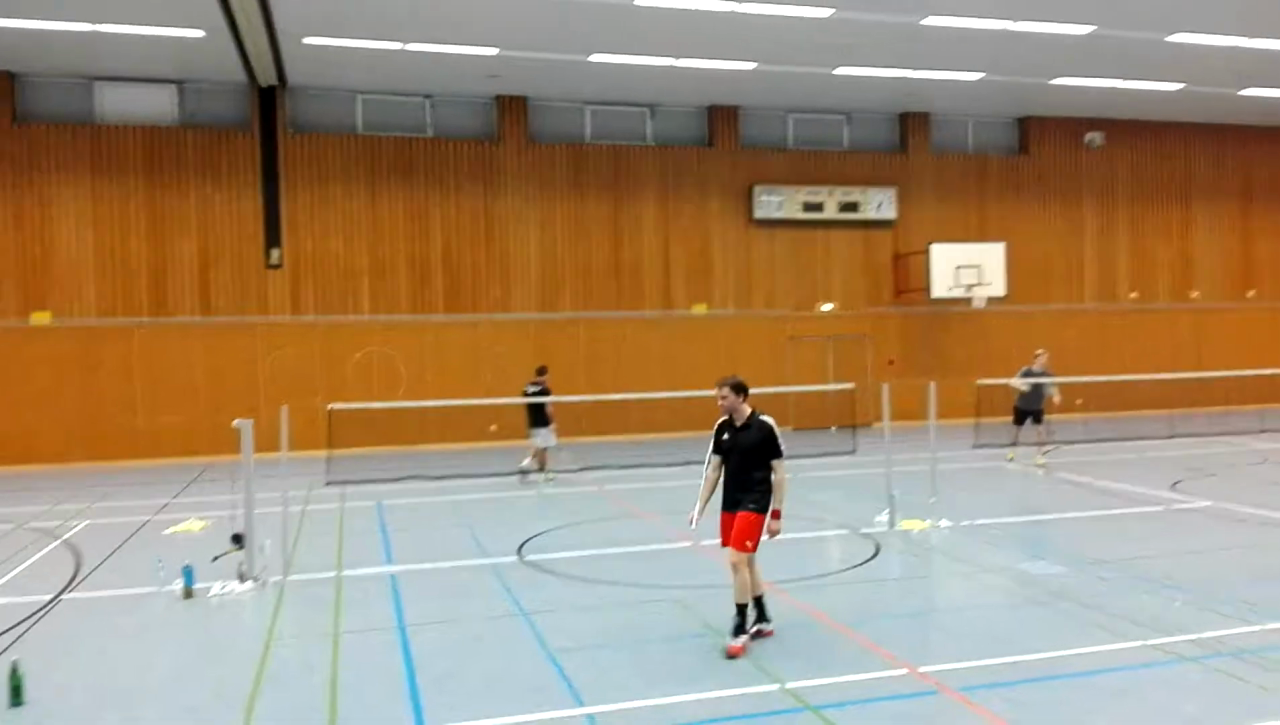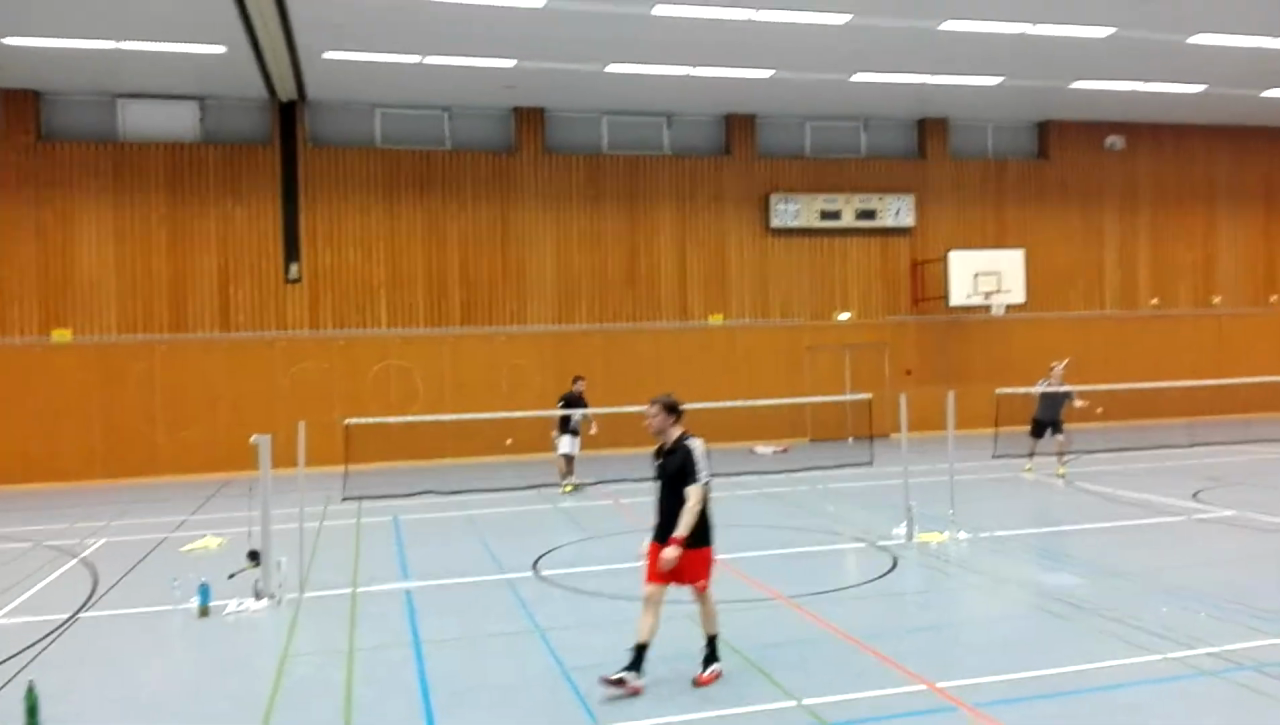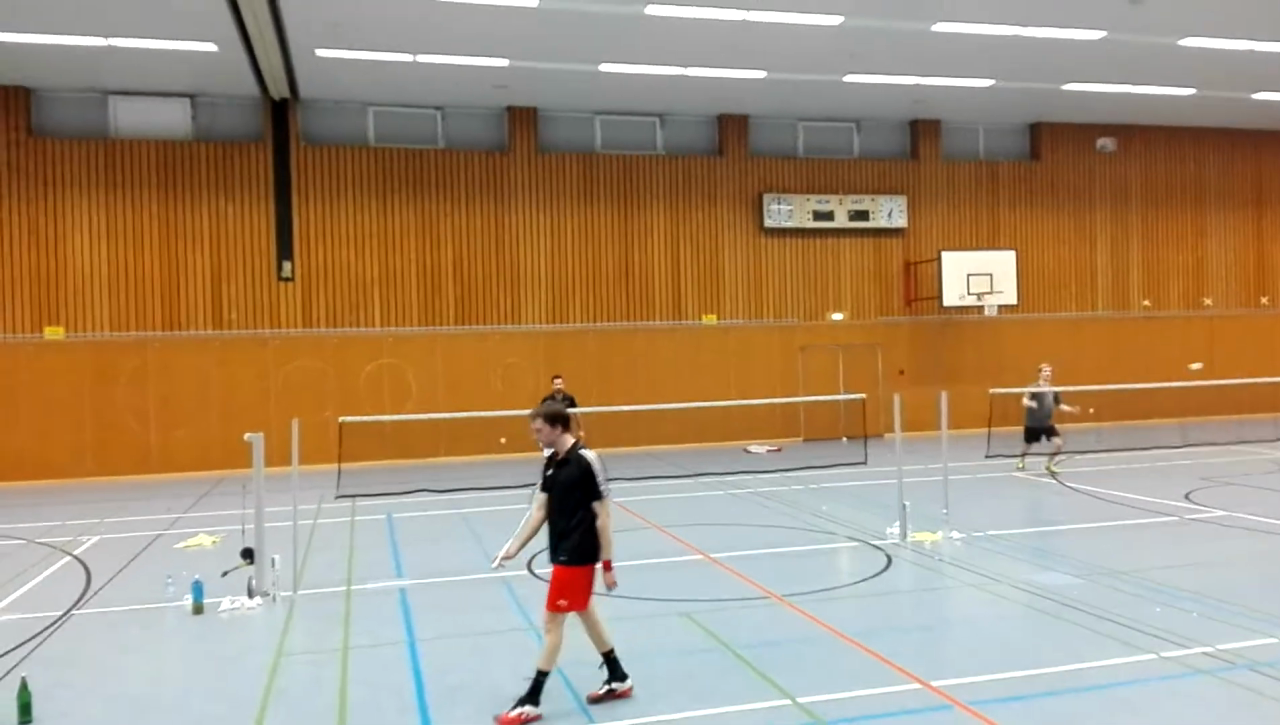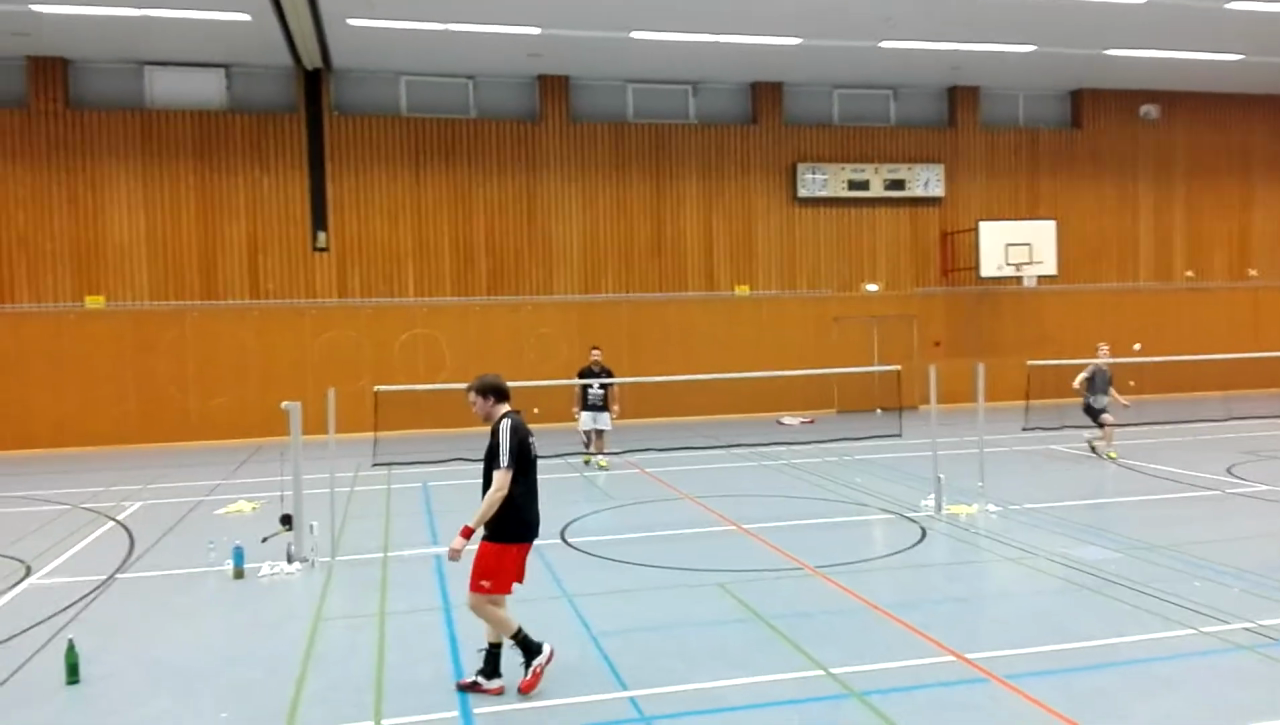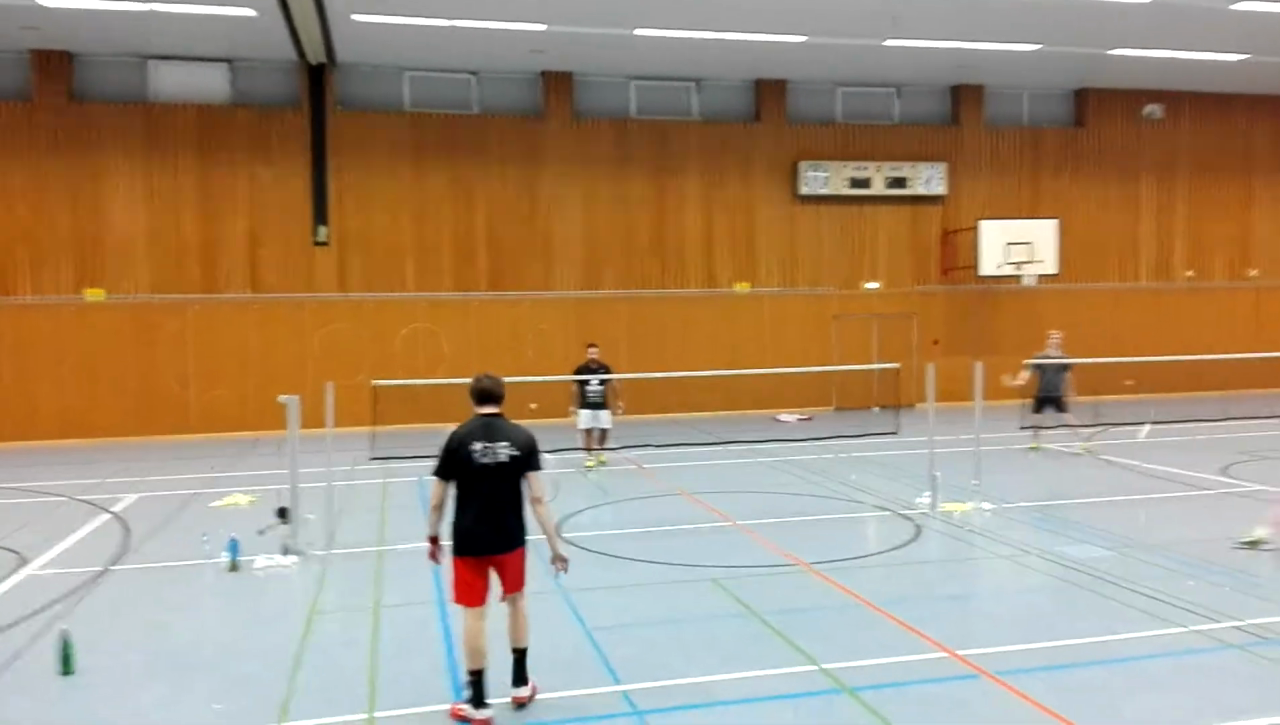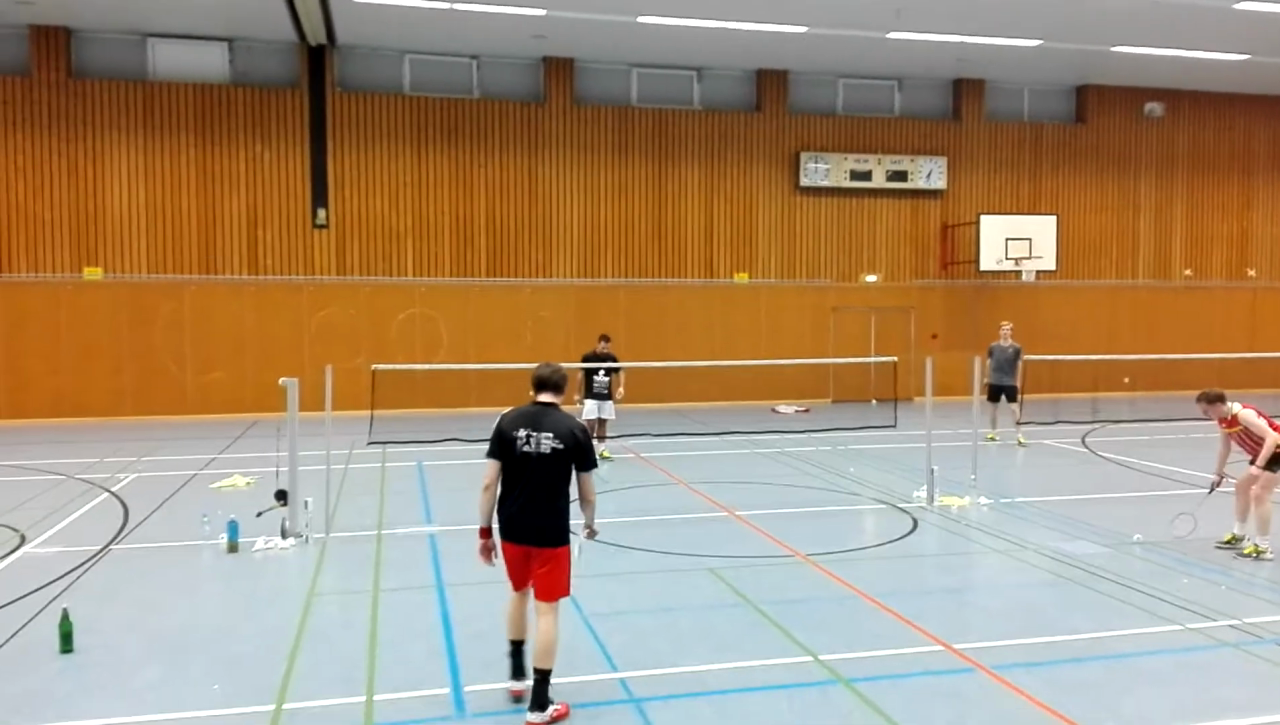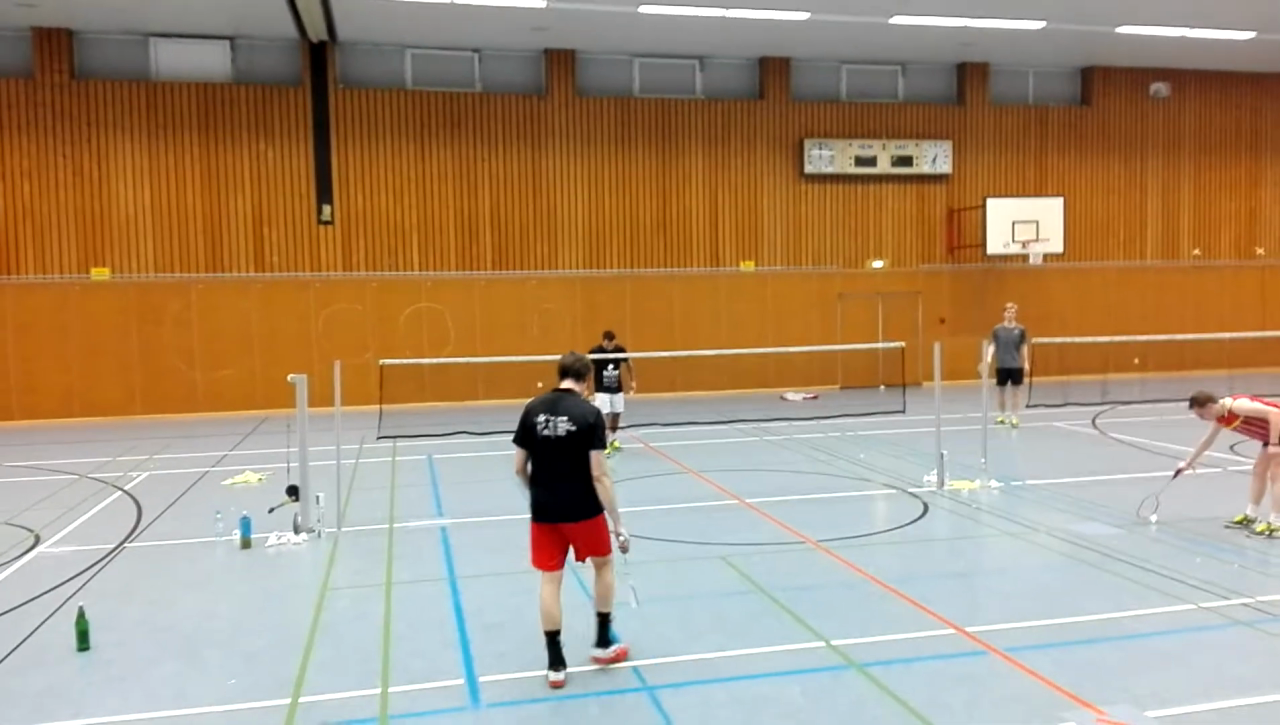
dt=0.7s
person 1, frame 1
left shoulder: (765, 426)
right shoulder: (722, 427)
left elbow: (779, 473)
right elbow: (713, 469)
left wrist: (776, 514)
right wrist: (700, 505)
left hip: (753, 505)
right hip: (729, 505)
left knee: (737, 560)
right knee: (746, 562)
left ankle: (739, 629)
right ankle: (762, 619)
person 1, frame 2
left shoulder: (693, 448)
right shoulder: (660, 451)
left elbow: (695, 501)
left wrist: (677, 543)
right wrist: (663, 538)
left hip: (692, 540)
right hip: (662, 538)
left knee: (701, 597)
right knee: (650, 598)
left ankle: (712, 661)
right ankle: (633, 672)
person 1, frame 3
left shoulder: (587, 461)
right shoulder: (551, 462)
left elbow: (603, 516)
right elbow: (540, 511)
left wrist: (607, 565)
right wrist: (515, 547)
left hip: (577, 558)
right hip: (561, 554)
left knee: (552, 623)
right knee: (586, 614)
right ankle: (618, 679)
person 1, frame 4
left shoulder: (506, 428)
right shoulder: (518, 427)
left elbow: (499, 490)
left wrist: (465, 533)
left hip: (506, 532)
right hip: (521, 528)
left knee: (480, 601)
right knee: (494, 598)
left ankle: (534, 651)
right ankle: (490, 675)
person 1, frame 5
left shoulder: (457, 437)
right shoulder: (522, 437)
left elbow: (437, 500)
right elbow: (537, 498)
left wrist: (433, 538)
right wrist: (554, 545)
left hip: (469, 541)
right hip: (511, 538)
left knee: (474, 615)
right knee: (515, 600)
right ankle: (520, 684)
person 1, frame 6
left shoulder: (508, 421)
right shoulder: (574, 429)
left elbow: (489, 484)
right elbow: (587, 493)
left wrist: (485, 531)
right wrist: (590, 523)
left hip: (512, 529)
right hip: (551, 533)
left knee: (519, 594)
right knee: (546, 611)
left ankle: (516, 676)
person 1, frame 7
left shoulder: (533, 409)
right shoulder: (589, 413)
left elbow: (520, 468)
right elbow: (599, 475)
right wrist: (618, 524)
left hip: (544, 511)
right hip: (583, 510)
left knee: (550, 580)
right knee: (604, 565)
left ankle: (555, 664)
right ankle: (603, 643)
